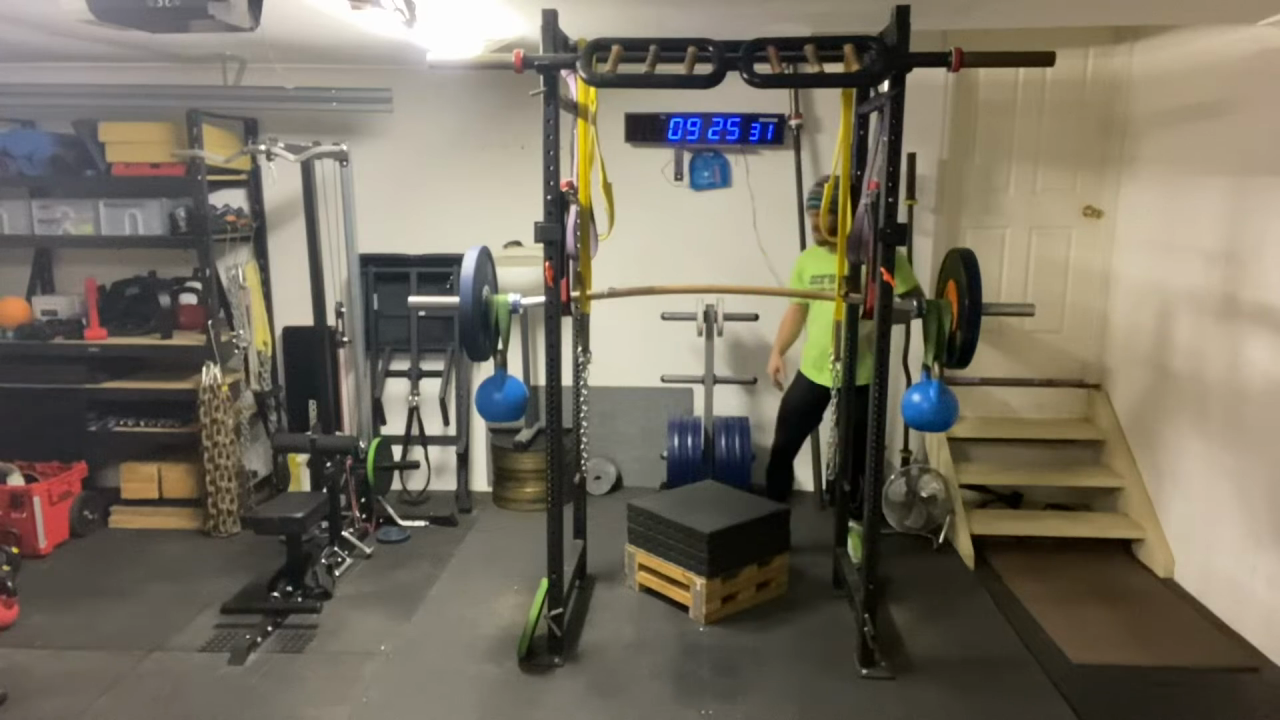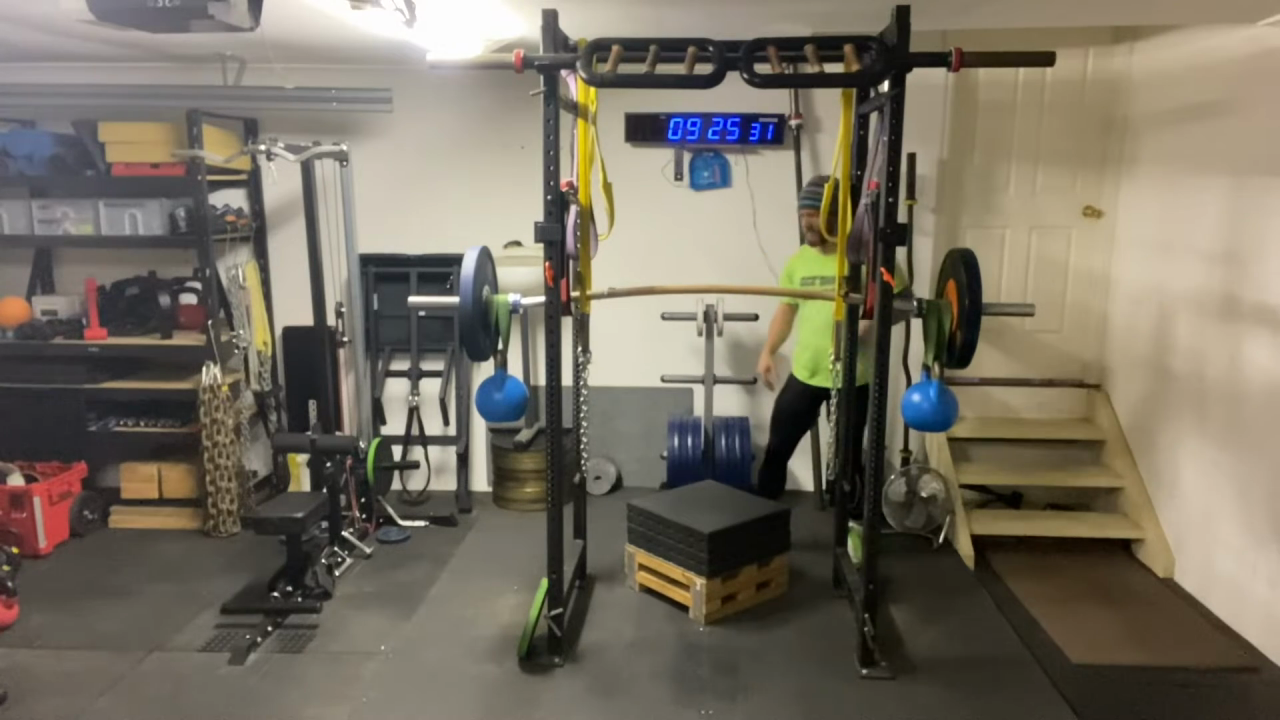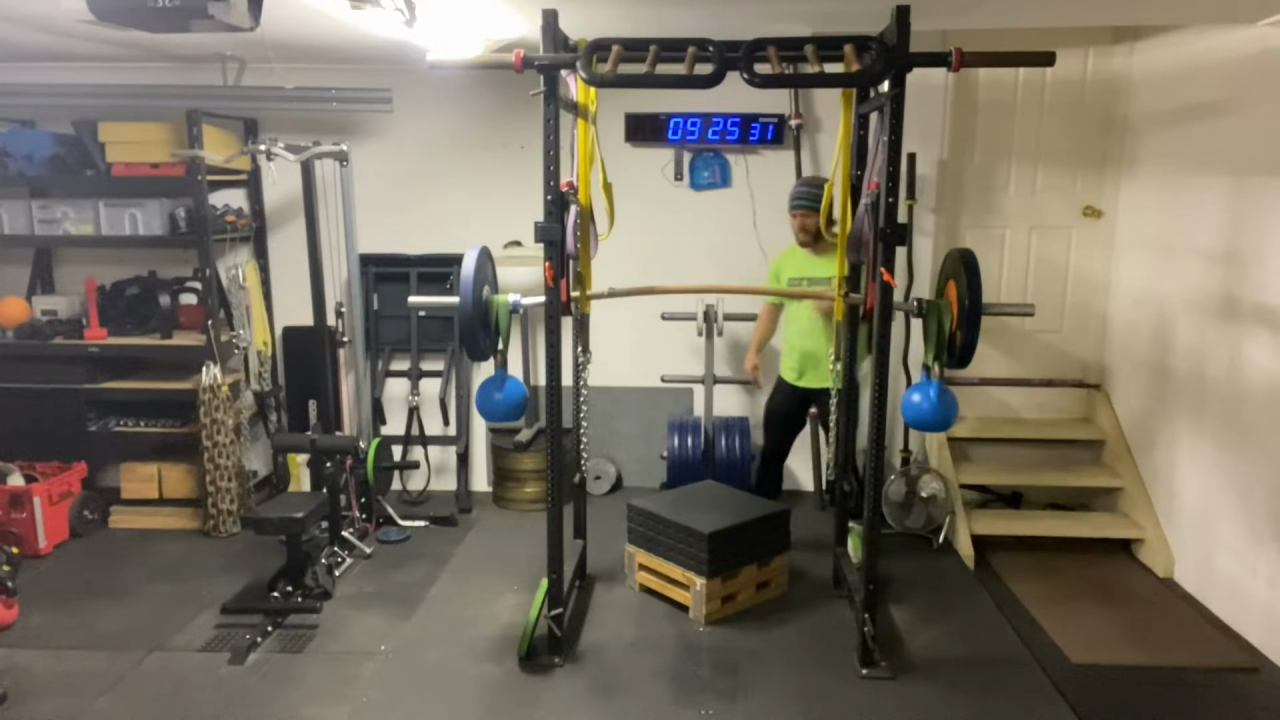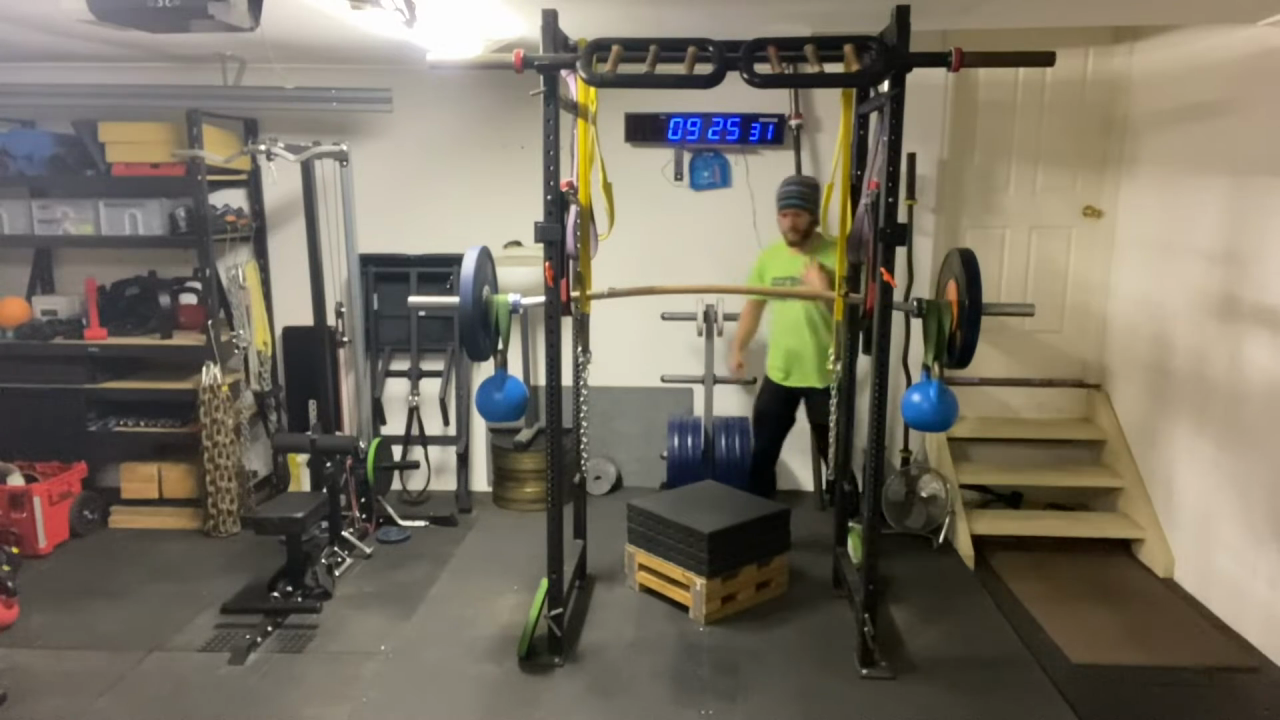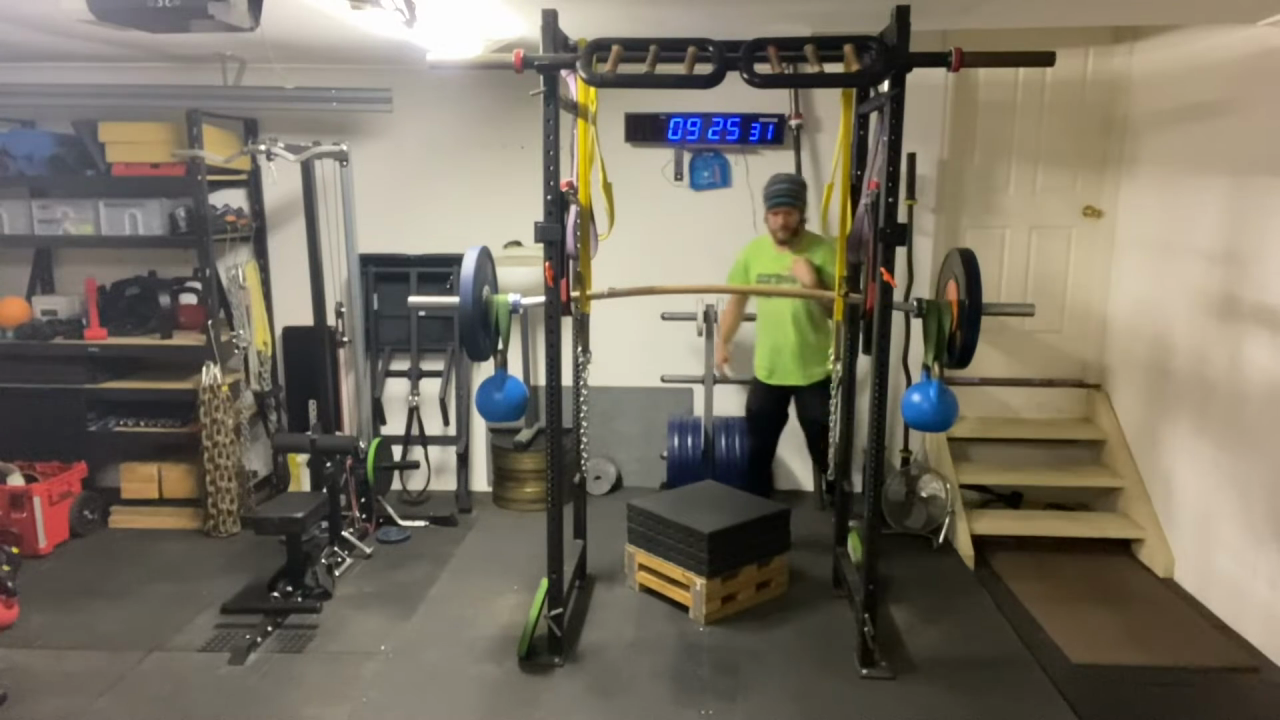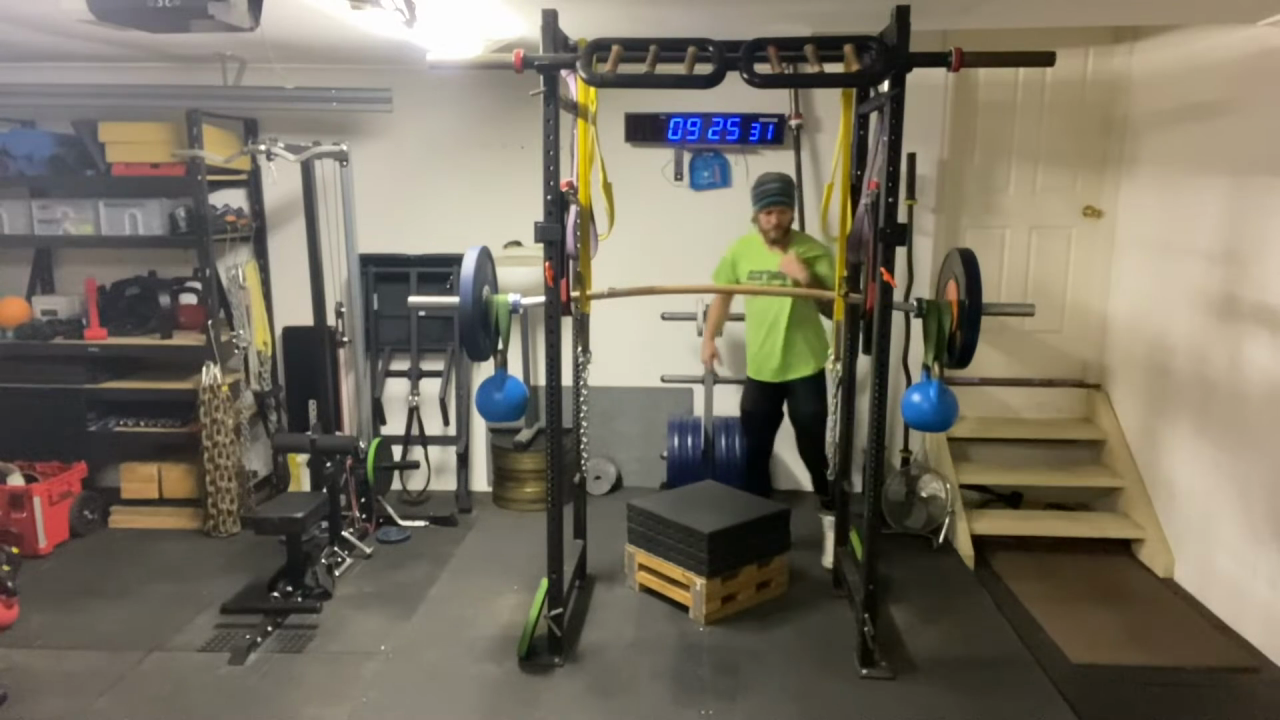
dt=0.1s
person 1, frame 1
right shoulder: (809, 259)
left elbow: (913, 301)
right wrist: (777, 352)
left hip: (857, 378)
right hip: (811, 374)
left knee: (853, 464)
right knee: (782, 447)
left ankle: (855, 529)
person 1, frame 2
right shoulder: (799, 259)
left wrist: (868, 316)
right wrist: (768, 352)
left hip: (851, 378)
right hip: (804, 375)
left knee: (847, 463)
right knee: (776, 451)
person 1, frame 3
right shoulder: (784, 257)
right elbow: (773, 307)
right wrist: (755, 349)
left hip: (837, 379)
right hip: (791, 375)
right knee: (771, 456)
person 1, frame 4
left shoulder: (837, 255)
right shoulder: (769, 257)
right elbow: (755, 305)
left wrist: (827, 290)
right wrist: (739, 348)
left hip: (825, 376)
right hip: (779, 374)
right knee: (762, 455)
person 1, frame 5
left shoulder: (825, 253)
right shoulder: (752, 253)
right elbow: (736, 300)
left wrist: (815, 285)
right wrist: (723, 342)
left hip: (814, 374)
right hip: (767, 373)
left knee: (826, 458)
right knee: (758, 456)
person 1, frame 6
left shoulder: (814, 252)
right shoulder: (740, 250)
right elbow: (723, 294)
left wrist: (808, 279)
right wrist: (709, 337)
left hip: (805, 368)
right hip: (760, 370)
left knee: (813, 453)
right knee: (755, 456)
left ankle: (831, 523)
